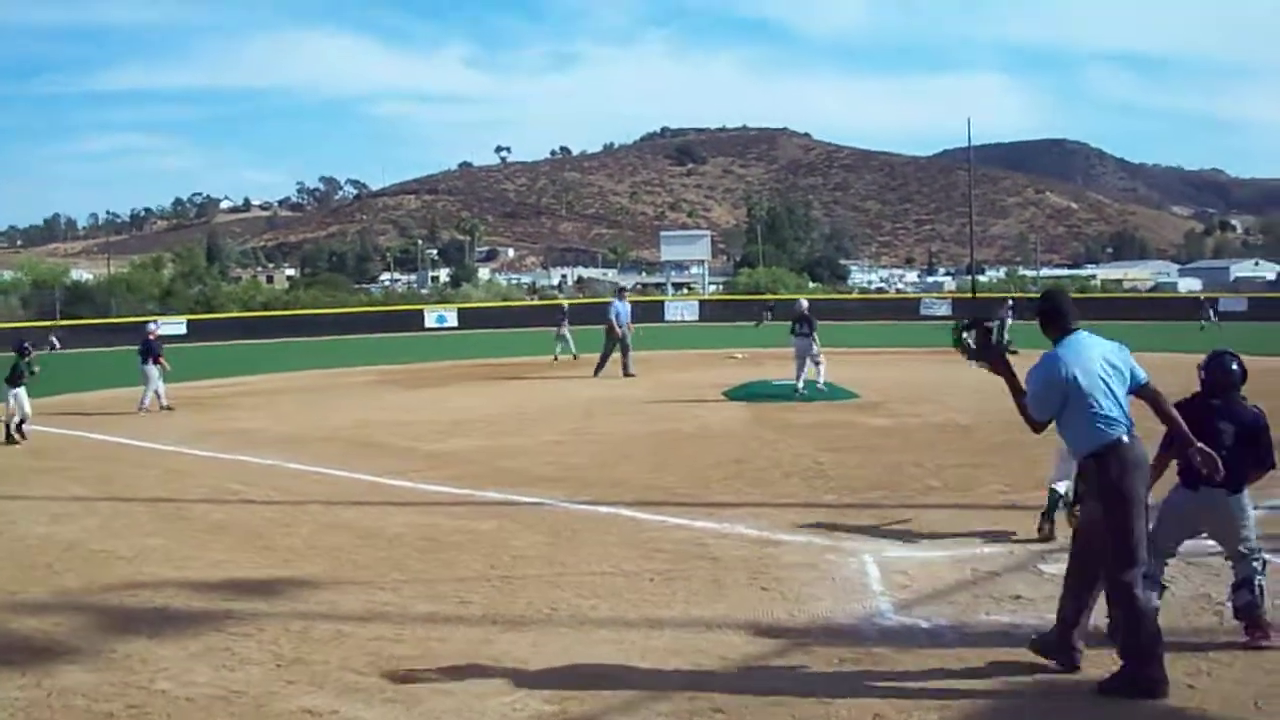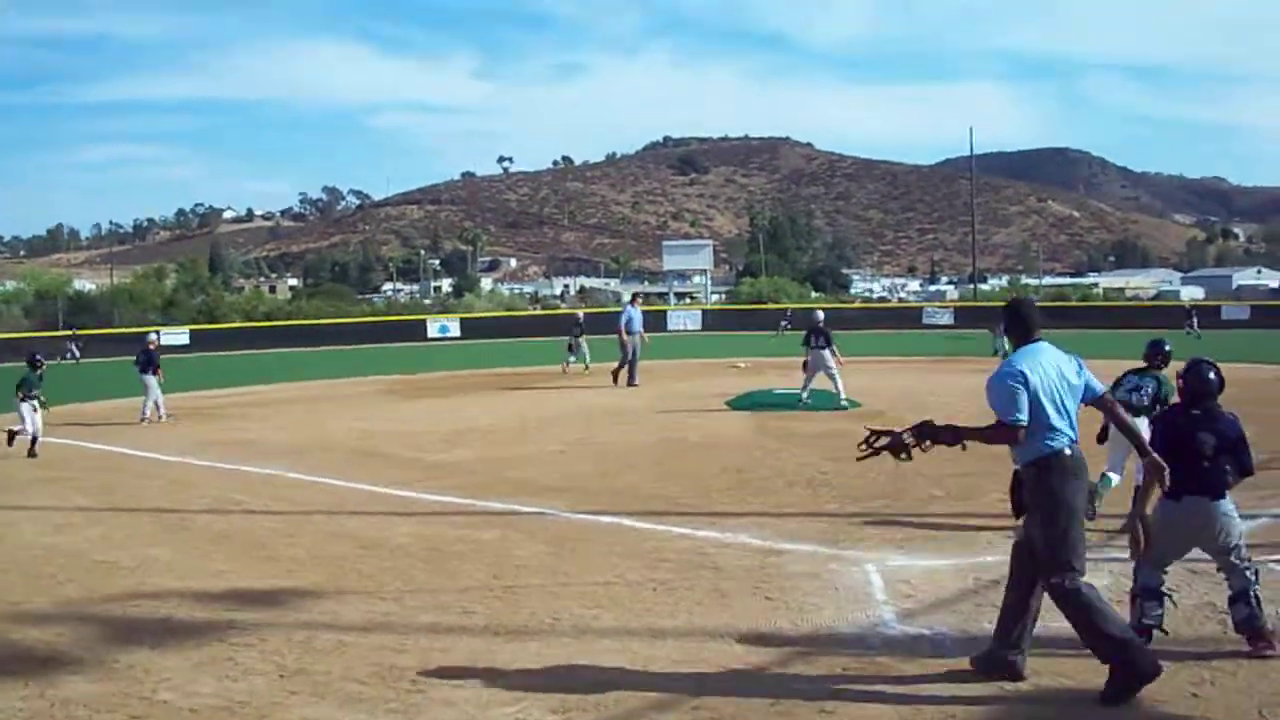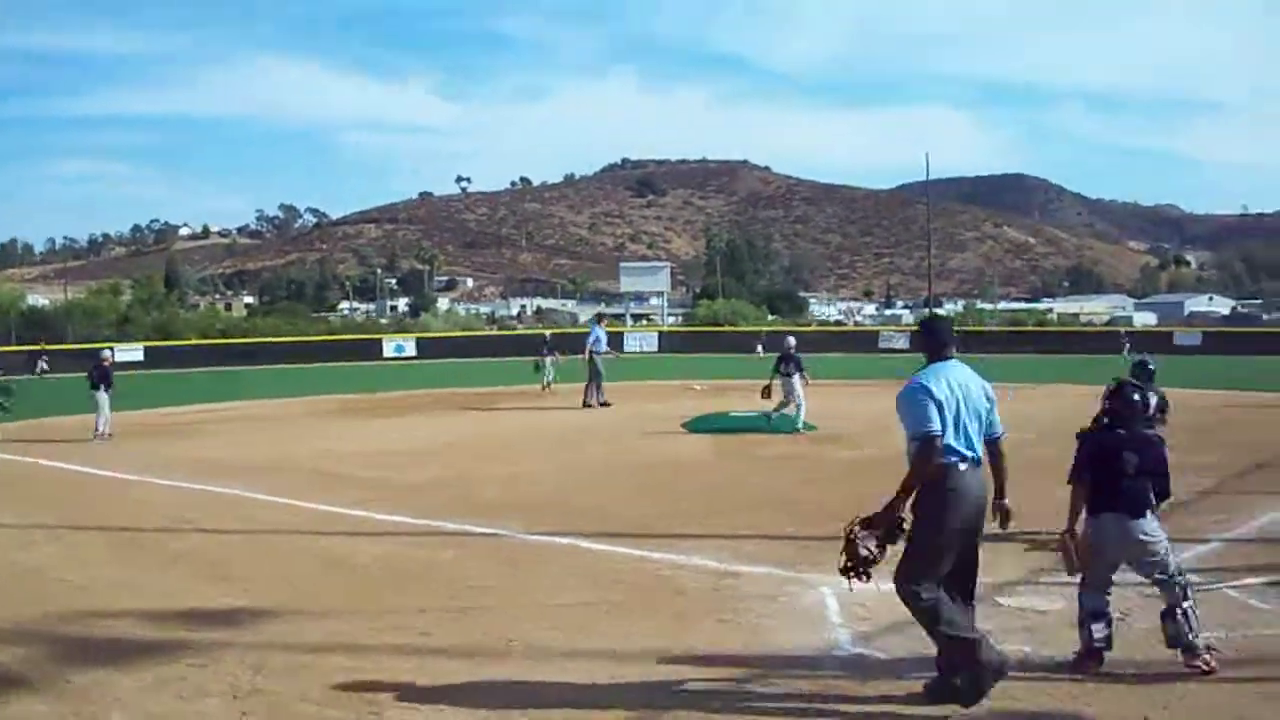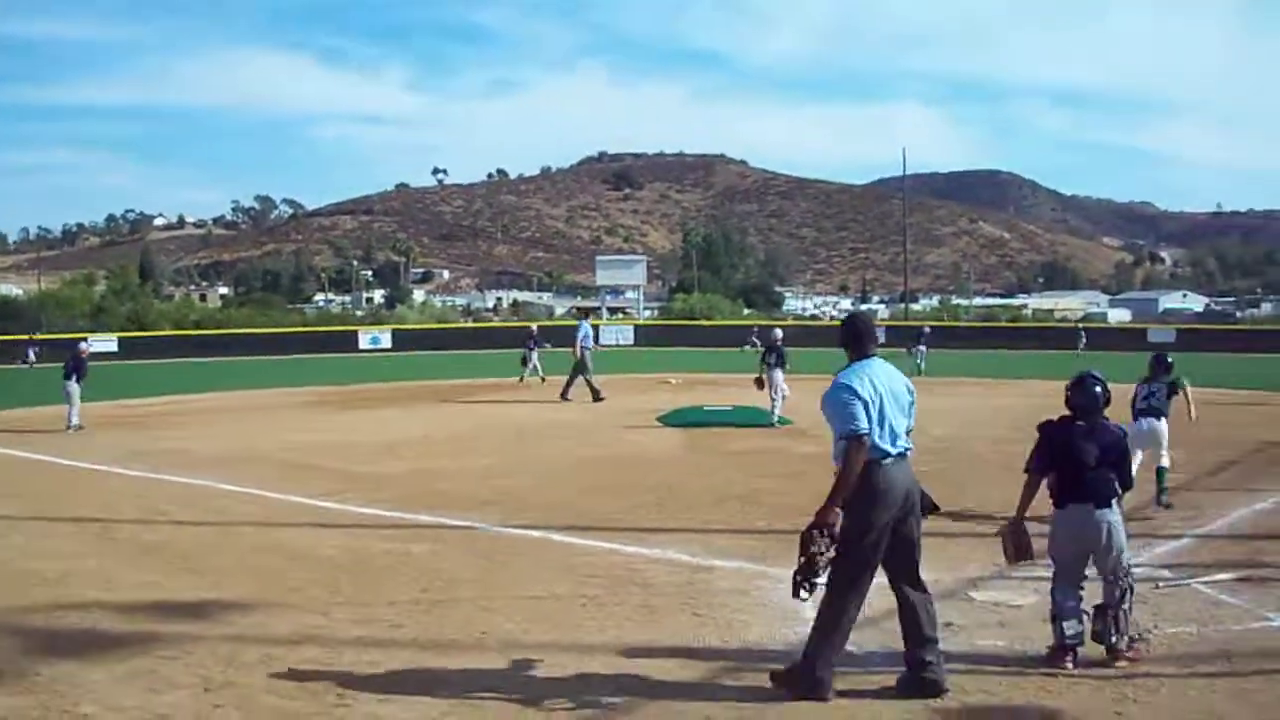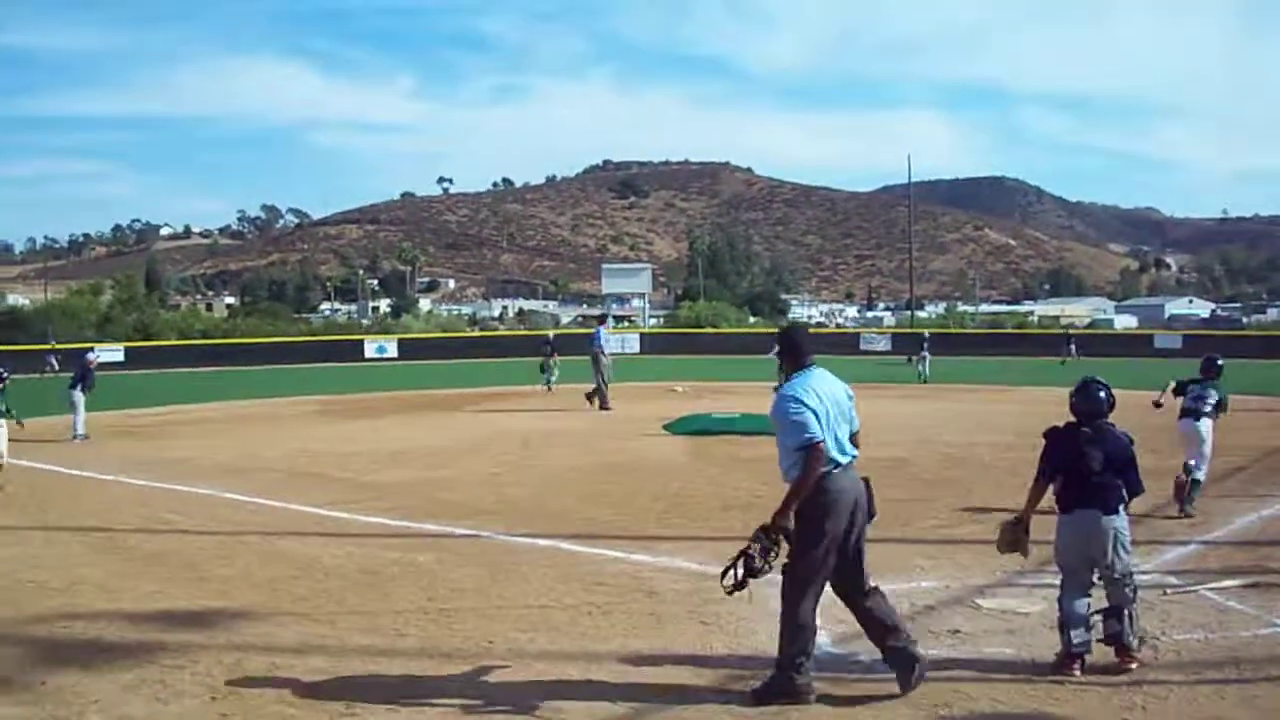
dt=0.2s
person 1, frame 1
left shoulder: (1050, 367)
right shoulder: (1112, 349)
left elbow: (1037, 423)
right elbow: (1154, 397)
left wrist: (1006, 375)
right wrist: (1191, 444)
left hip: (1108, 465)
right hip: (1129, 454)
left knee: (1123, 570)
right knee: (1086, 552)
left ankle: (1144, 670)
right ankle: (1064, 641)
person 1, frame 2
left shoulder: (1010, 372)
right shoulder: (1068, 362)
left elbow: (1013, 433)
right elbow: (1110, 406)
left wrist: (959, 434)
right wrist: (1146, 453)
left hip: (1048, 475)
right hip: (1066, 466)
left knee: (1063, 577)
right knee: (1027, 566)
left ankle: (1130, 661)
right ankle: (1006, 654)
person 1, frame 3
left shoulder: (920, 386)
right shoulder: (978, 383)
left elbow: (929, 449)
right elbow: (995, 444)
left wrist: (898, 500)
right wrist: (1002, 495)
left hip: (944, 487)
right hip: (974, 484)
left knee: (915, 582)
right knee: (957, 585)
left ankle: (979, 658)
right ankle: (956, 674)
person 1, frame 4
left shoulder: (846, 385)
right shoulder: (900, 378)
left elbow: (858, 447)
left wrist: (833, 504)
left hip: (873, 482)
right hip: (905, 477)
left knee: (847, 581)
right knee: (909, 578)
left ankle: (815, 673)
right ankle: (926, 671)
person 1, frame 5
left shoulder: (792, 397)
right shoulder: (837, 385)
left elbow: (815, 456)
left wrist: (786, 509)
left hip: (823, 492)
right hip: (852, 486)
left knee: (800, 587)
right knee: (853, 583)
left ankle: (793, 679)
right ankle: (904, 654)
person 2, frame 1
left shoulder: (1191, 409)
right shoulder: (1251, 415)
left elbow: (1165, 455)
right elbow: (1265, 465)
right wrist: (1238, 483)
left hip: (1189, 494)
right hip: (1232, 498)
left knee: (1154, 551)
right knee: (1248, 561)
right ankle: (1256, 627)
person 2, frame 2
left shoulder: (1169, 419)
right shoulder: (1230, 423)
right elbow: (1243, 472)
left wrist: (1139, 510)
left hip: (1175, 505)
right hip: (1217, 507)
left knee: (1149, 564)
right knee: (1240, 570)
left ankle: (1140, 630)
right ankle: (1259, 636)
person 2, frame 3
left shoulder: (1093, 439)
right shoulder: (1153, 443)
left elbow: (1080, 485)
right elbow: (1162, 493)
left wrist: (1070, 528)
left hip: (1101, 523)
right hip: (1141, 523)
left knee: (1093, 587)
right knee: (1174, 583)
left ankle: (1091, 653)
right ankle: (1194, 650)
person 2, frame 4
left shoulder: (1053, 432)
right shoulder: (1115, 434)
left elbow: (1035, 477)
right elbow: (1125, 483)
left wrist: (1019, 516)
left hip: (1067, 515)
right hip: (1105, 513)
left knee: (1067, 581)
right knee: (1118, 579)
left ankle: (1066, 649)
right ankle: (1117, 645)
person 2, frame 5
left shoulder: (1061, 438)
right shoulder: (1120, 440)
left elbow: (1042, 482)
right elbow: (1132, 489)
left wrist: (1024, 517)
left hip: (1073, 520)
right hip: (1111, 519)
left knee: (1074, 587)
right knee: (1121, 584)
left ankle: (1073, 655)
right ankle: (1126, 650)
